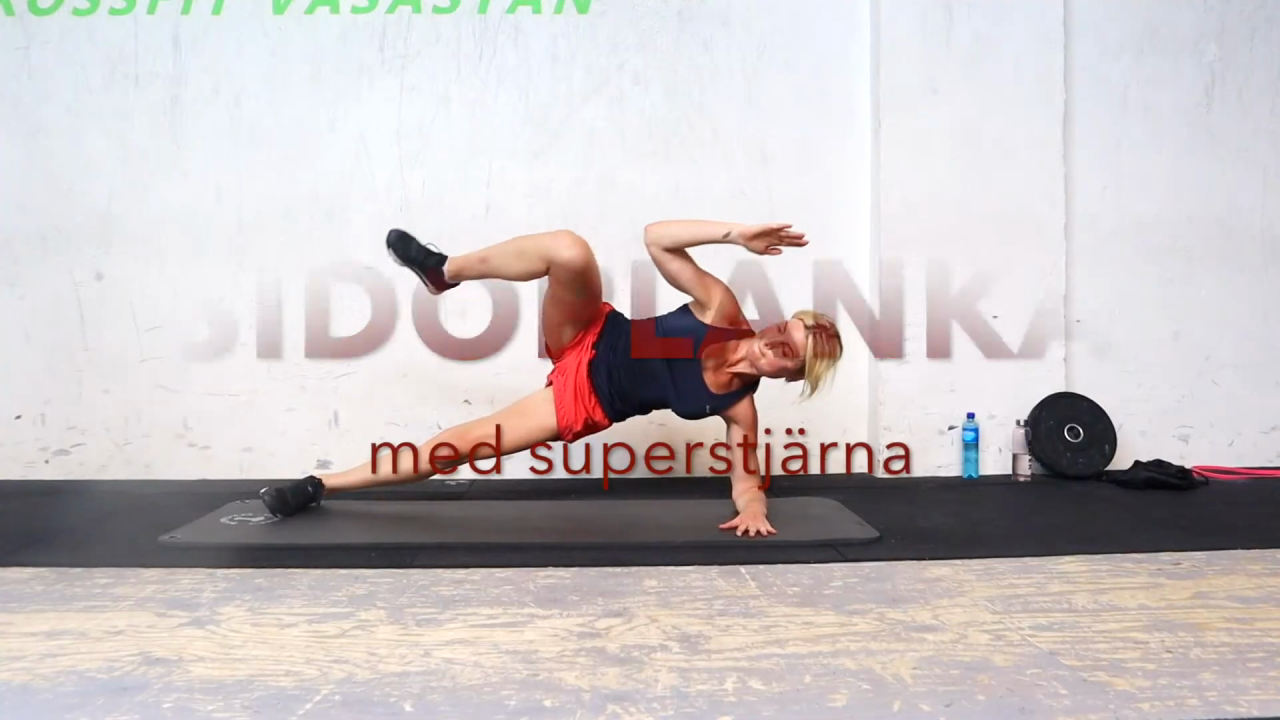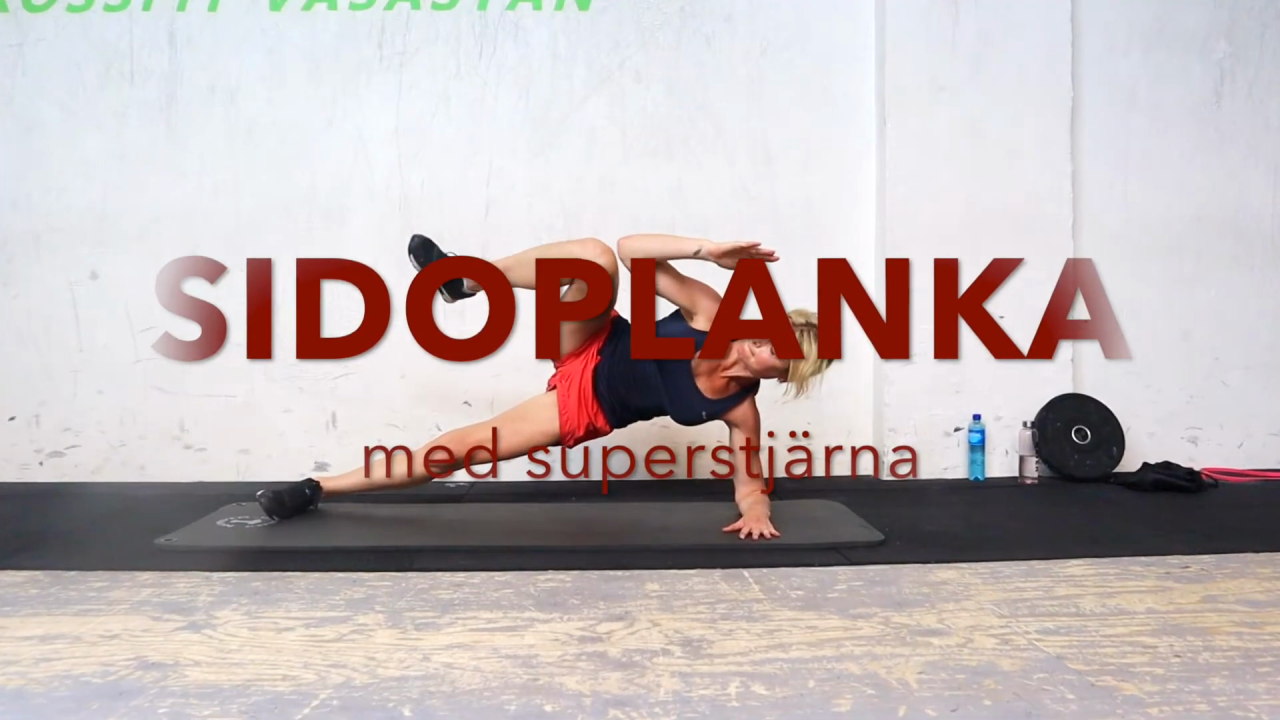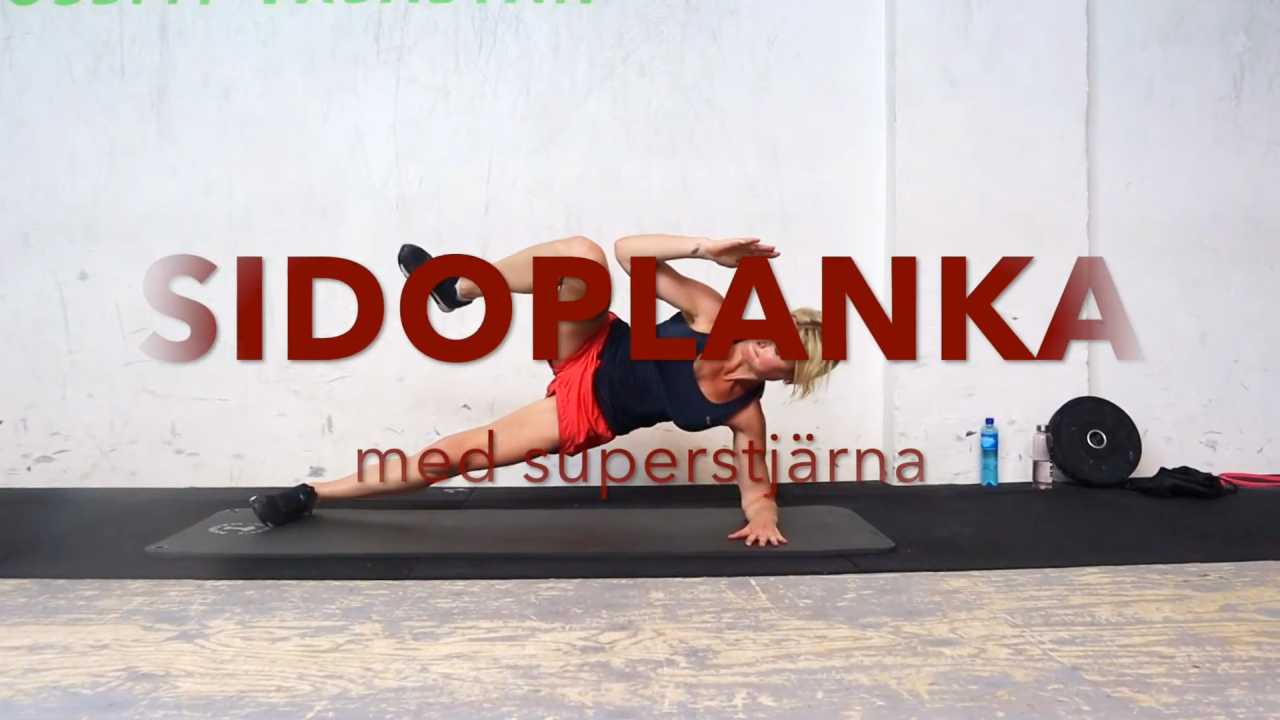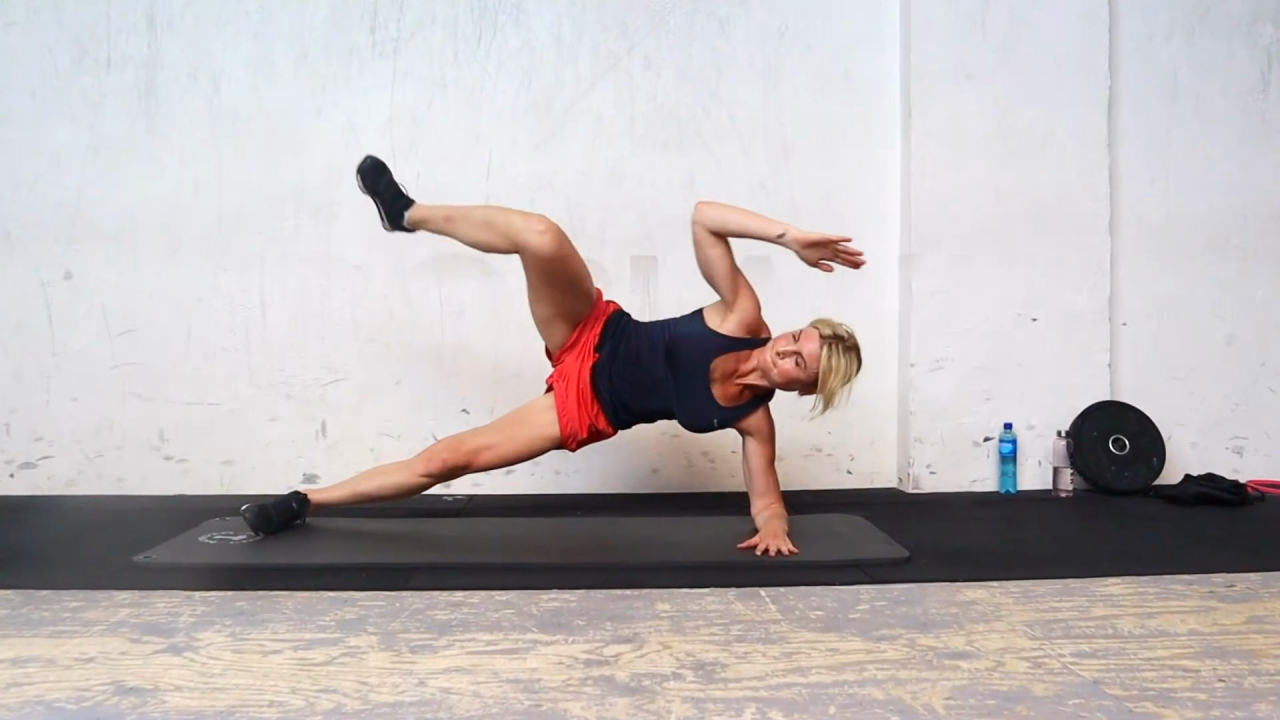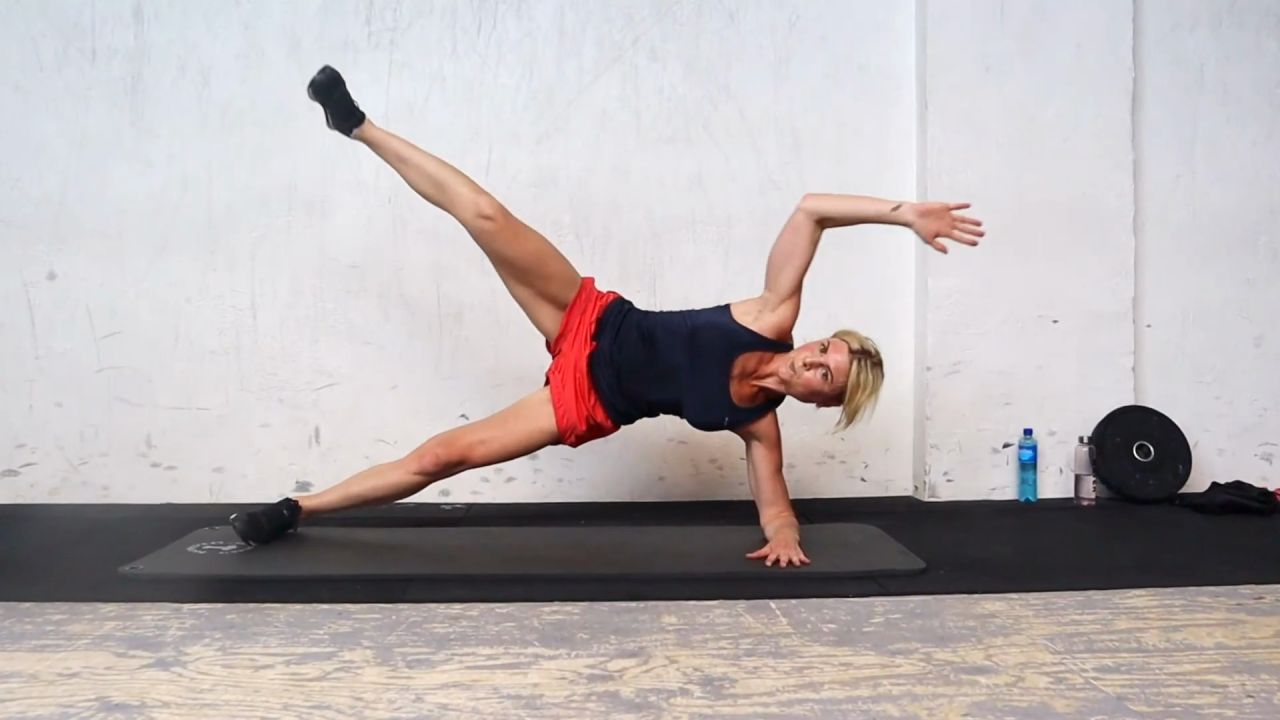
dt=1s
person 1, frame 1
left shoulder: (739, 407)
right shoulder: (722, 311)
left elbow: (746, 477)
right elbow: (656, 238)
left wrist: (753, 510)
right wrist: (736, 233)
left hip: (587, 404)
right hip: (590, 346)
left knee: (459, 443)
right knee: (570, 252)
left ankle: (318, 486)
right ankle: (444, 269)
person 1, frame 2
left shoulder: (739, 411)
right shoulder: (711, 313)
left elbow: (749, 481)
right elbow: (630, 248)
left wrist: (755, 513)
right wrist: (708, 251)
left hip: (586, 412)
right hip: (589, 358)
left knee: (461, 447)
right knee: (596, 257)
left ankle: (318, 489)
right ankle: (465, 280)
person 1, frame 3
left shoulder: (744, 415)
right shoulder: (713, 314)
left elbow: (757, 488)
right elbow: (628, 250)
left wrist: (763, 521)
right wrist: (707, 249)
left hip: (586, 420)
right hip: (589, 361)
left knee: (452, 455)
right knee: (582, 255)
left ankle: (312, 494)
right ankle: (460, 287)
person 1, frame 4
left shoulder: (752, 418)
right shoulder: (743, 317)
left elbow: (766, 496)
right elbow: (703, 216)
left wrist: (774, 529)
right wrist: (788, 236)
left hip: (588, 411)
right hip: (592, 344)
left knee: (447, 458)
right knee: (541, 237)
left ankle: (304, 502)
right ankle: (410, 213)
person 1, frame 5
left shoulder: (759, 424)
right shoulder: (774, 319)
left elbow: (775, 505)
right elbow: (810, 209)
left wrist: (783, 540)
right wrist: (902, 212)
left hip: (589, 402)
right hip: (592, 328)
left knee: (442, 457)
right knee: (482, 214)
left ankle: (297, 510)
right ankle: (357, 125)
